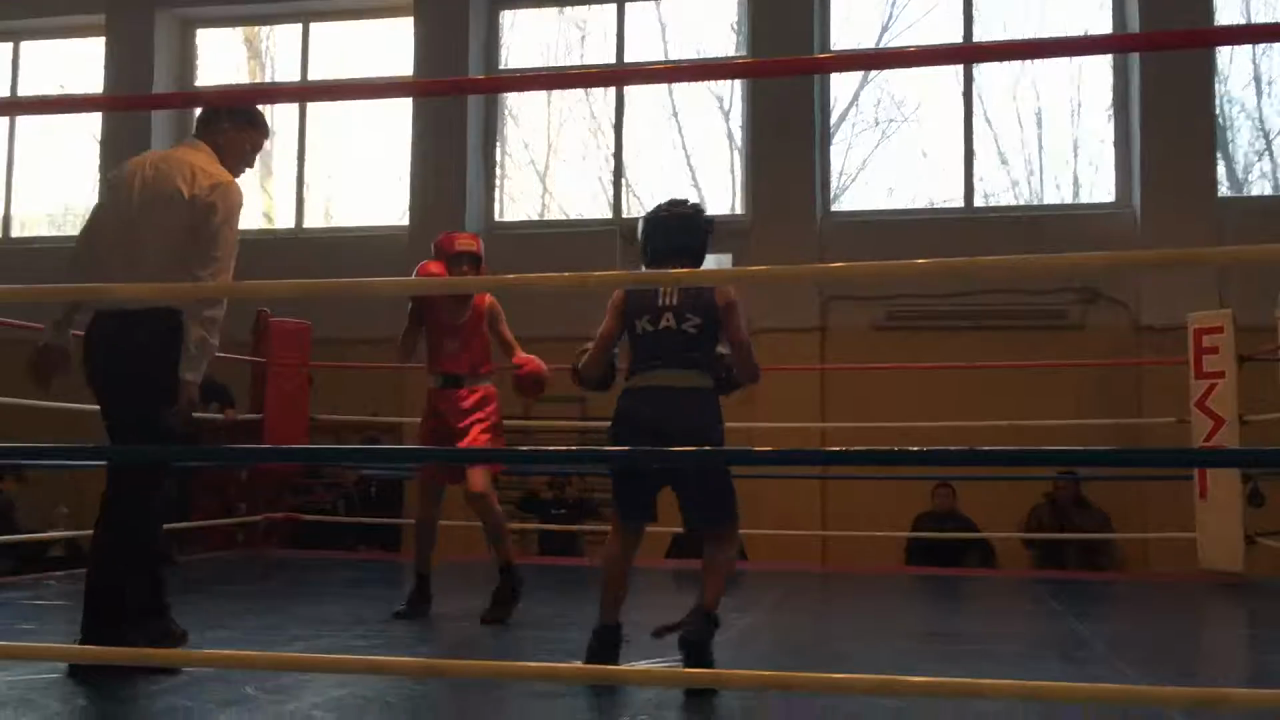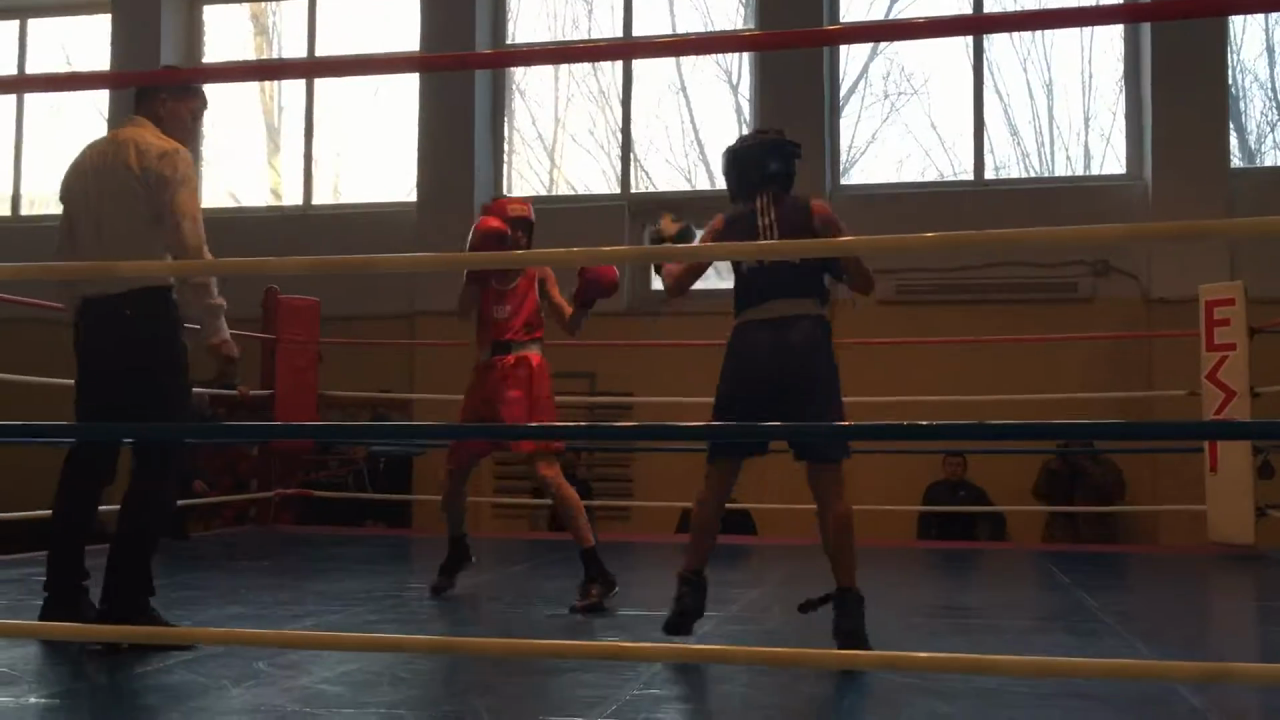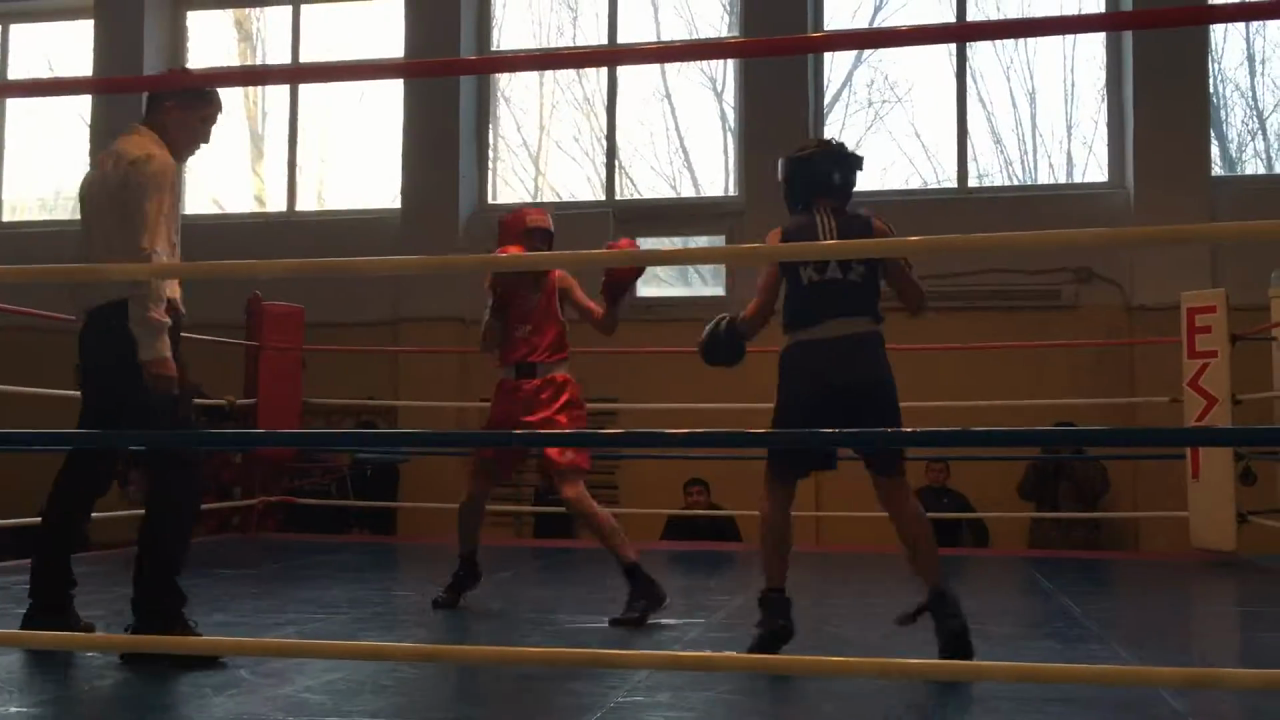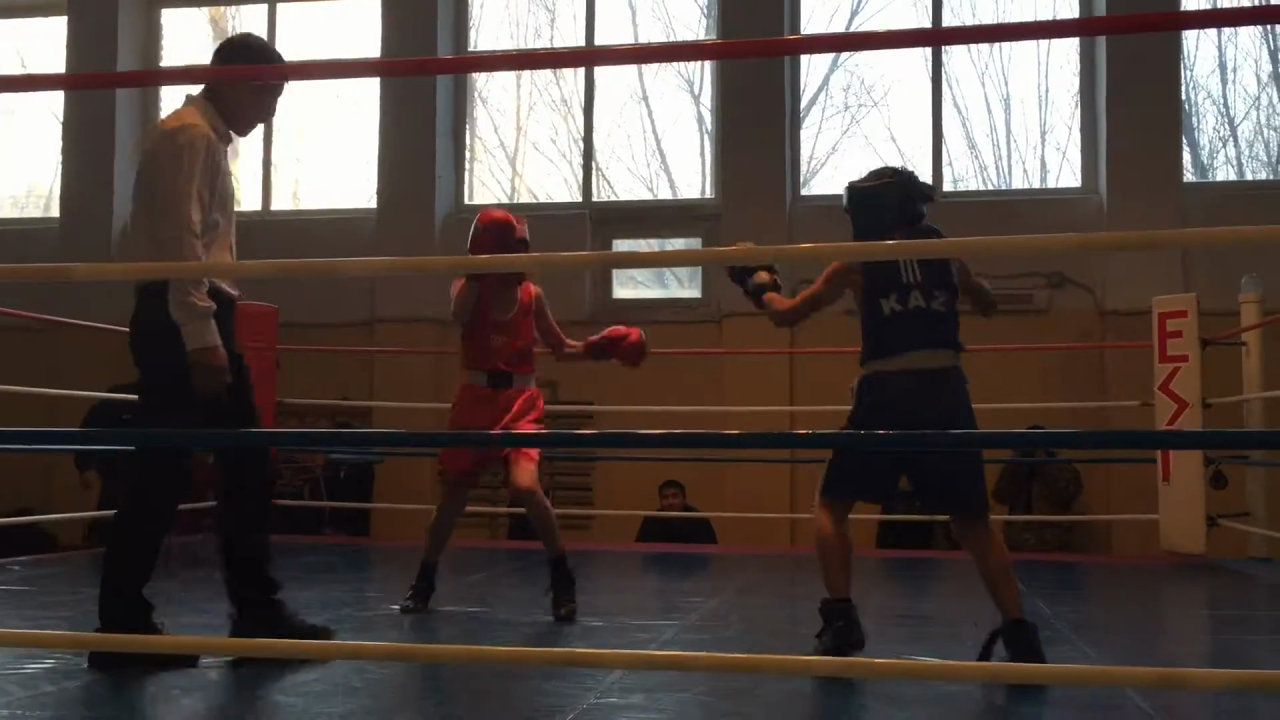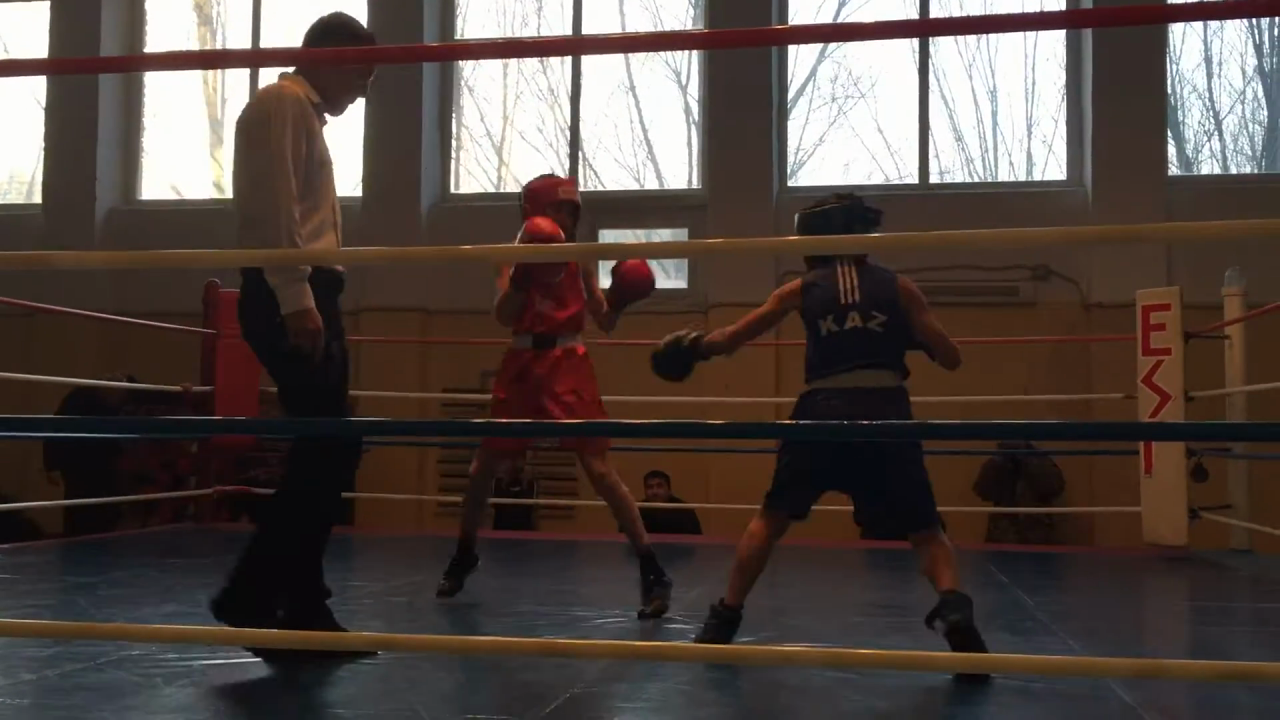
dt=0.5s
person 1, frame 1
left shoulder: (132, 171)
right shoulder: (218, 186)
left elbow: (83, 259)
right elbow: (207, 289)
left wrist: (58, 335)
right wrist: (191, 374)
left hip: (107, 333)
right hip: (155, 337)
left knee: (132, 478)
right knee: (140, 483)
left ankle: (144, 614)
right ankle: (107, 634)
person 1, frame 2
left shoulder: (85, 161)
right shoulder: (167, 154)
left elbow: (69, 256)
right elbow: (189, 249)
right wrist: (215, 328)
left hip: (94, 319)
right hip: (143, 314)
left knee: (89, 455)
right knee: (160, 461)
left ankle: (64, 598)
right ankle: (125, 606)
person 1, frame 3
left shoulder: (108, 162)
right shoulder: (151, 163)
right elbow: (146, 259)
right wrist: (160, 346)
left hip: (104, 327)
right hip: (136, 334)
left knee: (87, 471)
right knee: (175, 472)
left ankle: (50, 607)
right ankle: (158, 622)
person 1, frame 4
left shoulder: (206, 137)
right shoulder: (186, 133)
right elbow: (177, 242)
right wrist: (199, 334)
left hip: (196, 321)
right hip: (180, 322)
left knee: (248, 466)
right knee: (164, 473)
left ankle: (258, 613)
right ankle: (122, 626)
person 1, frame 5
left shoulder: (298, 114)
right shoulder: (281, 101)
right elbow: (272, 207)
left wrist: (317, 304)
right wrist: (298, 298)
left hip: (301, 302)
right hip: (289, 301)
left knee: (320, 453)
right knee: (329, 451)
left ankle: (298, 610)
right ankle: (251, 593)
person 2, frame 1
left shoulder: (628, 292)
right shoulder: (718, 293)
left elbow: (589, 368)
right elbow: (748, 371)
left wrist: (588, 375)
right wrist: (722, 373)
left hip: (638, 412)
right hip: (693, 413)
left knee: (626, 533)
right knee: (721, 541)
left ankle: (606, 639)
right ankle: (699, 624)
person 2, frame 2
left shoulder: (727, 223)
right shoulder: (814, 211)
left elbow: (675, 284)
right elbow: (864, 284)
left wrist: (663, 248)
right wrist: (834, 262)
left hip: (749, 348)
right hip: (806, 344)
left knee: (718, 477)
right knee: (828, 483)
left ankle: (691, 589)
right ankle: (847, 609)
person 2, frame 3
left shoulder: (784, 237)
right shoulder: (872, 230)
left elbow: (756, 316)
right elbow: (916, 302)
left wrist: (728, 332)
left hip: (808, 367)
right hip: (865, 362)
left knee: (779, 490)
right knee: (895, 492)
left ankle: (776, 612)
right ankle: (942, 606)
person 2, frame 4
left shoulder: (857, 262)
right shoulder: (943, 253)
left elbow: (787, 314)
right elbow: (987, 305)
left wrist: (758, 282)
left hip: (887, 396)
right hip: (947, 395)
left knee: (831, 508)
right knee: (974, 526)
left ankle: (841, 618)
right ankle: (1020, 635)
person 2, frame 5
left shoulder: (803, 288)
right shoulder: (897, 286)
left elbow: (734, 335)
right elbow: (950, 359)
left wrist: (690, 347)
right wrist: (916, 337)
left hip: (820, 413)
right hip: (883, 413)
left knee: (772, 518)
right knee: (927, 535)
left ankle: (724, 618)
right ankle: (953, 608)
person 3, frame 1
left shoulder: (487, 304)
right shoulder: (431, 304)
left elbow: (512, 349)
right elbow: (404, 355)
left wrist: (526, 365)
right wrist: (416, 311)
left hip: (479, 404)
right hip: (439, 404)
left knee: (478, 490)
right knee: (427, 504)
left ankle: (507, 580)
right ankle: (421, 591)
person 3, frame 2
left shoulder: (538, 272)
right shoulder: (484, 274)
left elbow: (570, 324)
right elbow: (463, 312)
left wrist: (586, 300)
right wrist: (475, 270)
left hip: (526, 373)
right hip: (487, 374)
left knee: (548, 473)
right knee: (455, 471)
left ankle: (596, 572)
right ankle: (457, 551)
person 3, frame 3
left shoulder: (560, 281)
right shoulder: (498, 285)
left elbow: (605, 324)
right elbow: (489, 343)
left wrist: (616, 293)
right wrist: (500, 301)
left hip: (554, 396)
right hip: (511, 396)
left knee: (573, 494)
right knee: (476, 493)
left ankle: (642, 585)
right ankle: (466, 572)
person 3, frame 4
left shoulder: (532, 295)
right shoulder: (470, 282)
left elbow: (560, 348)
right elbow: (459, 317)
left wrist: (597, 347)
right wrist: (478, 268)
left hip: (520, 402)
right hip: (475, 402)
left knee: (525, 486)
right knee: (452, 499)
left ankle: (562, 576)
right ankle: (424, 580)
person 3, frame 5
left shoulder: (580, 259)
right shoulder: (515, 258)
left elbow: (605, 321)
right elbow: (503, 316)
left wrist: (621, 295)
right wrist: (521, 270)
left hip: (570, 368)
right hip: (521, 368)
left knee: (600, 471)
right knee: (483, 468)
left ankle: (653, 574)
right ankle: (464, 557)
